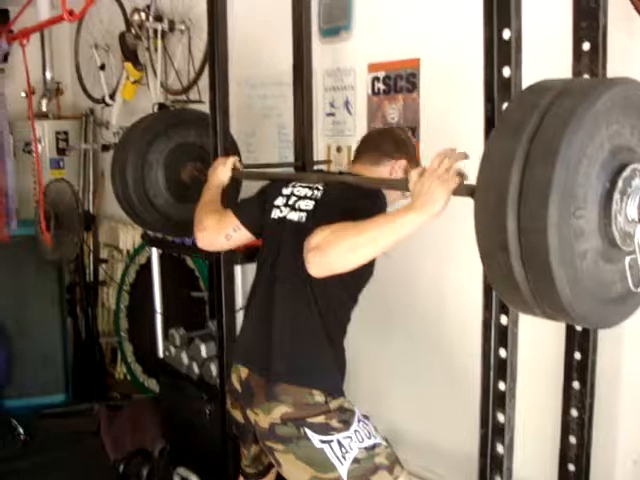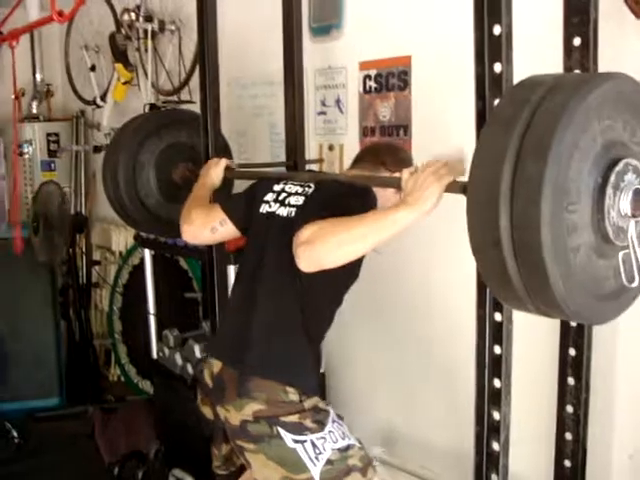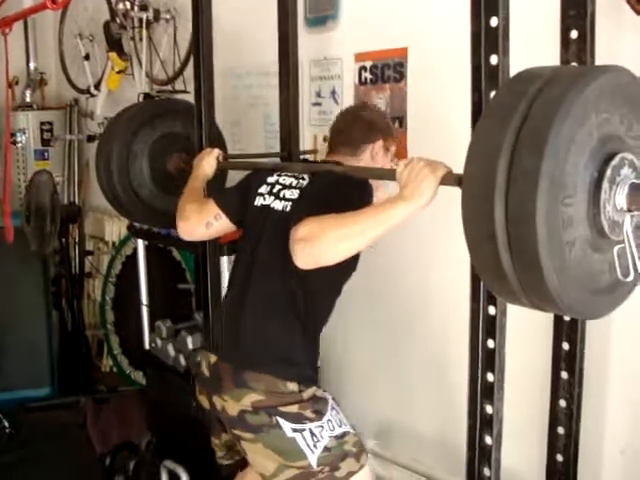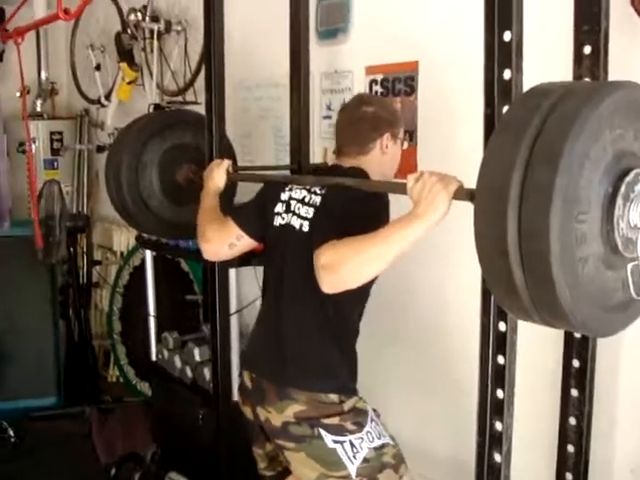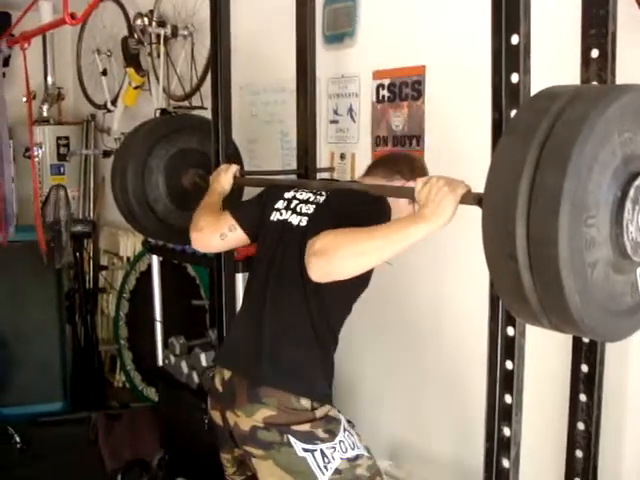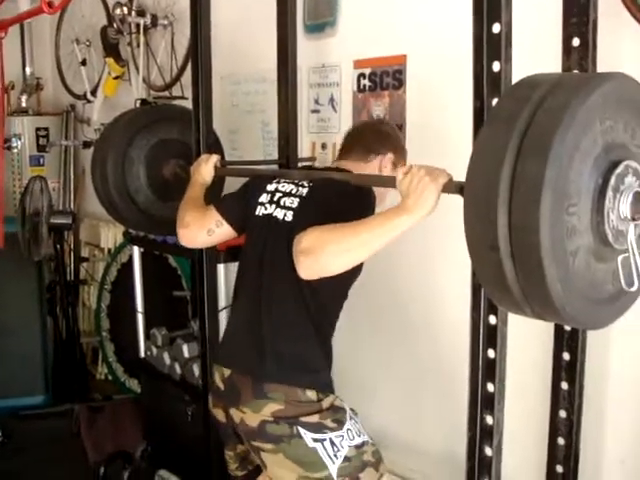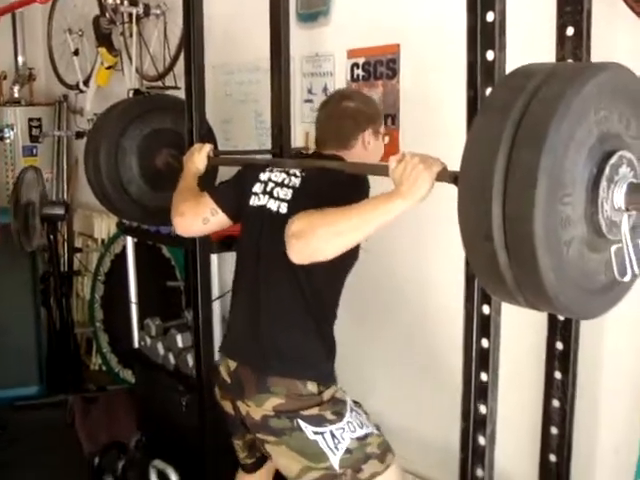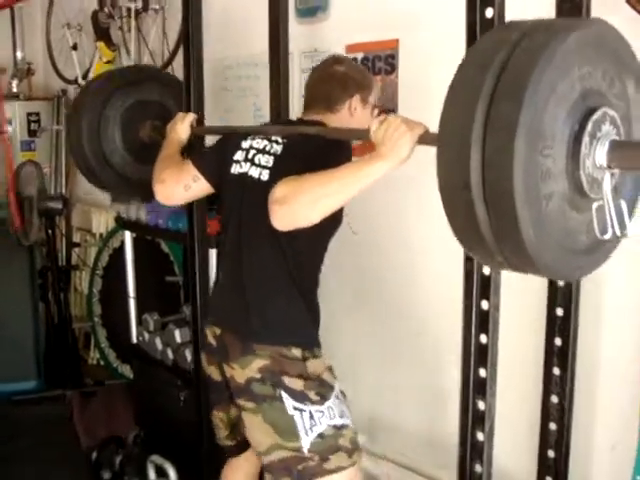
dt=0.4s
person 1, frame 1
left shoulder: (287, 188)
right shoulder: (364, 197)
left elbow: (209, 233)
right elbow: (321, 254)
left wrist: (215, 183)
right wrist: (418, 209)
left hip: (247, 379)
right hip: (298, 394)
person 1, frame 2
left shoulder: (277, 187)
right shoulder: (356, 198)
left elbow: (194, 227)
right elbow: (311, 249)
left wrist: (207, 181)
right wrist: (410, 207)
left hip: (221, 375)
right hip: (273, 393)
person 1, frame 3
left shoulder: (273, 178)
right shoulder: (350, 187)
left elbow: (190, 224)
right elbow: (308, 245)
left wrist: (200, 174)
right wrist: (406, 200)
left hip: (218, 371)
right hip: (271, 387)
person 1, frame 4
left shoulder: (287, 189)
right shoulder: (363, 196)
left elbow: (214, 244)
right elbow: (332, 270)
left wrist: (211, 188)
right wrist: (422, 216)
left hip: (259, 380)
right hip: (312, 397)
person 1, frame 5
left shoulder: (289, 194)
right shoulder: (369, 207)
left elbow: (204, 235)
right elbow: (324, 259)
left wrist: (217, 189)
right wrist: (425, 220)
left hip: (229, 383)
right hip: (286, 404)
person 1, frame 6
left shoulder: (272, 184)
right shoulder: (353, 195)
left elbow: (191, 231)
right elbow: (312, 256)
left wrist: (199, 181)
right wrist: (409, 210)
left hip: (229, 379)
right hip: (285, 394)
person 1, frame 7
left shoulder: (264, 173)
right shoulder: (345, 183)
left elbow: (187, 218)
right elbow: (303, 242)
left wrist: (191, 170)
right wrist: (402, 196)
left hip: (234, 370)
right hip: (288, 387)
person 1, frame 8
left shoulder: (246, 140)
right shoulder: (328, 148)
left elbow: (168, 187)
right elbow: (287, 208)
left wrist: (175, 137)
right wrist: (384, 158)
left hip: (222, 336)
right hip: (274, 351)
